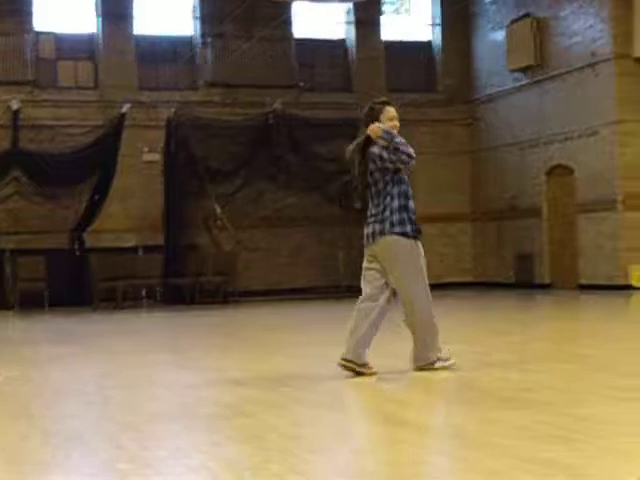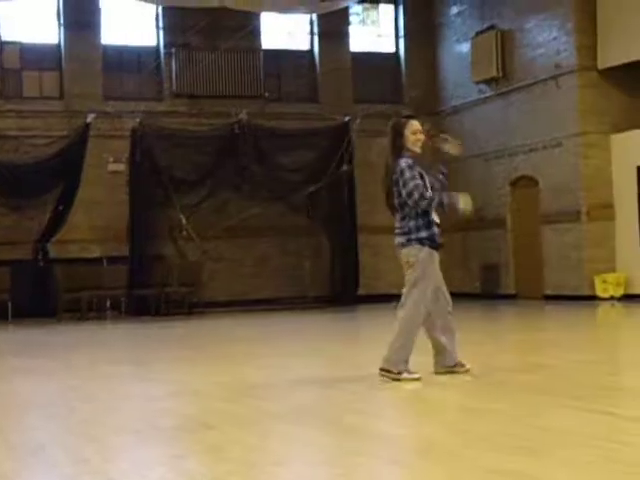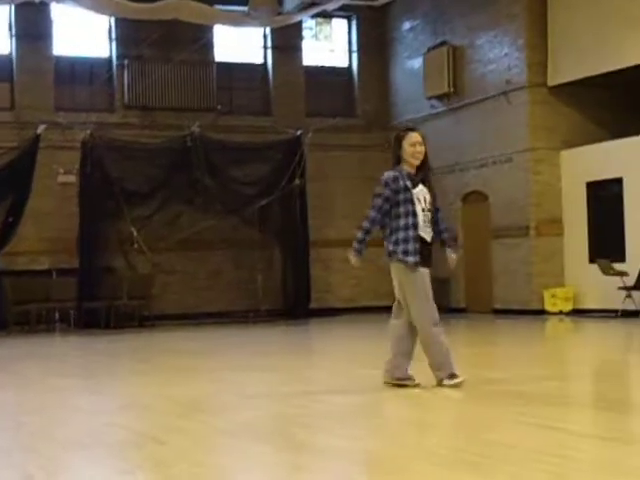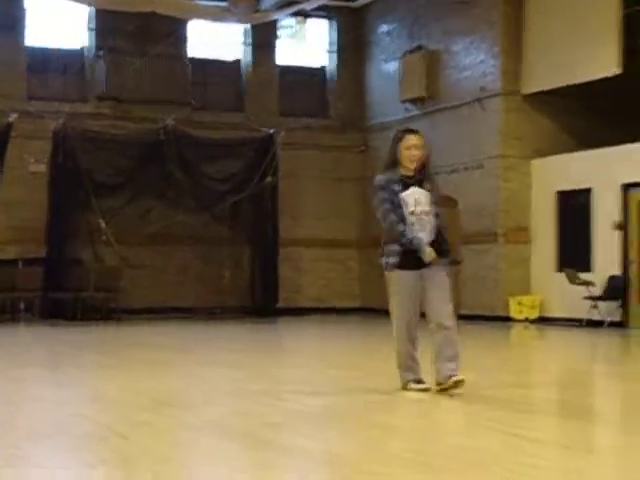
dt=0.5s
person 1, frame 1
left shoulder: (374, 152)
right shoulder: (377, 152)
right elbow: (408, 158)
left wrist: (386, 135)
right wrist: (386, 134)
left hip: (376, 235)
right hip: (395, 233)
left knee: (373, 296)
right knee: (416, 296)
left ankle: (354, 354)
right ankle: (427, 355)
person 1, frame 2
left shoulder: (410, 166)
right shoulder: (404, 165)
left elbow: (433, 189)
right elbow: (420, 199)
right wrist: (455, 200)
left hip: (418, 243)
right hip: (418, 242)
left knee: (439, 303)
right knee: (415, 303)
left ankle: (447, 359)
right ankle: (394, 363)
person 1, frame 3
left shoulder: (423, 180)
right shoulder: (392, 179)
left elbow: (435, 216)
right elbow: (374, 216)
left wrist: (449, 245)
right wrist: (357, 249)
left hip: (421, 256)
right hip: (405, 257)
left knee: (405, 317)
right knee: (426, 316)
left ankle: (397, 372)
right ankle: (444, 370)
person 1, frame 4
left shoulder: (428, 182)
right shoulder: (385, 183)
left elbow: (438, 220)
right elbow: (391, 222)
left wrist: (446, 253)
right wrist: (419, 247)
left hip: (435, 260)
right hip: (402, 260)
left knee: (443, 317)
right knee: (405, 322)
left ankle: (447, 373)
right ankle: (409, 375)
